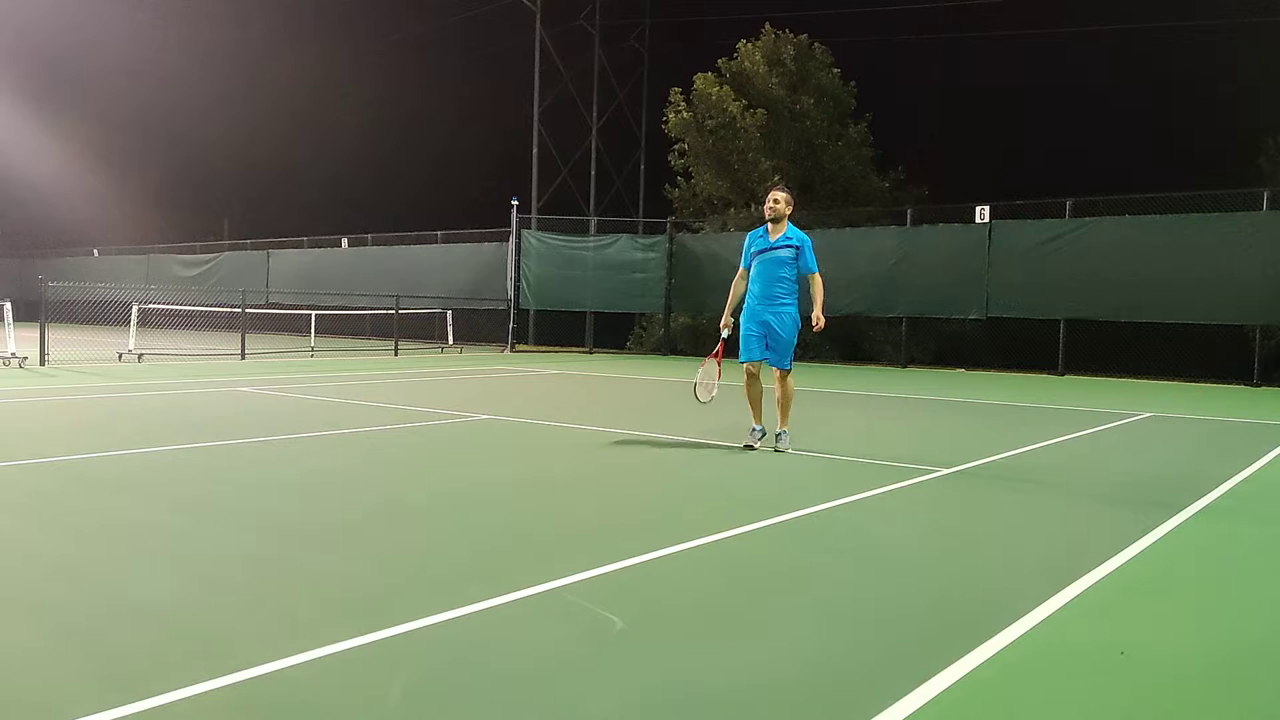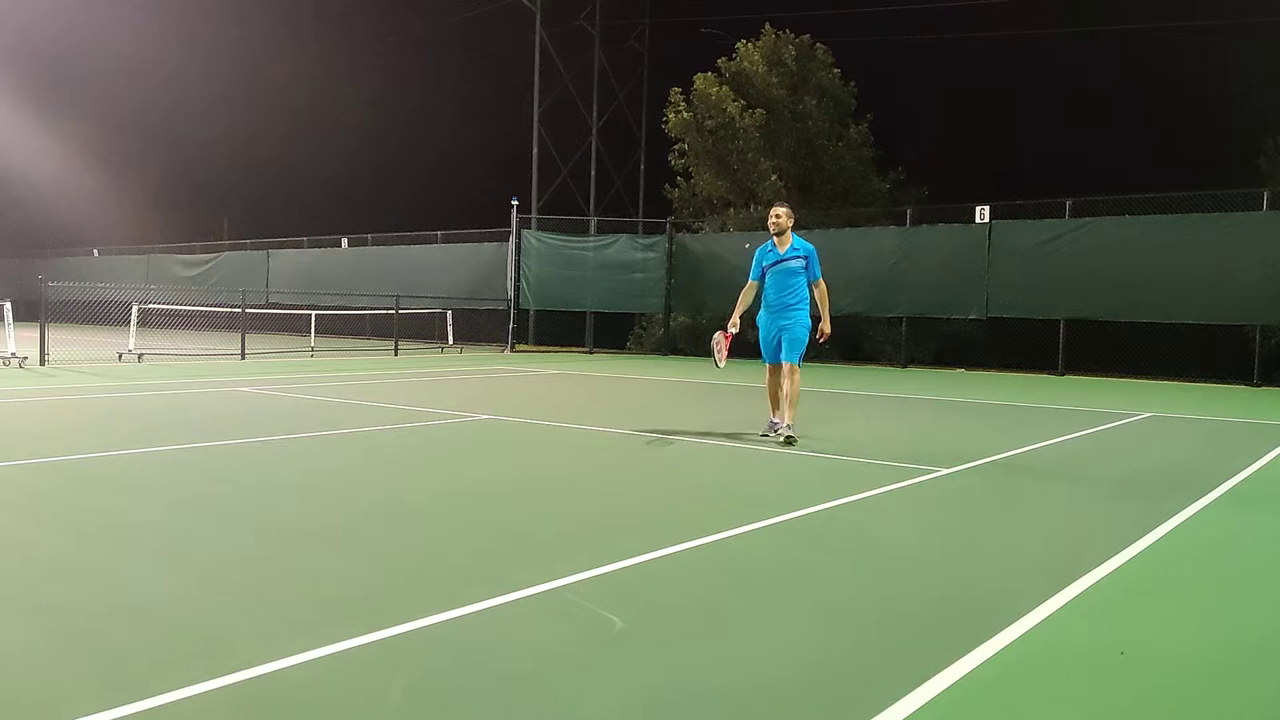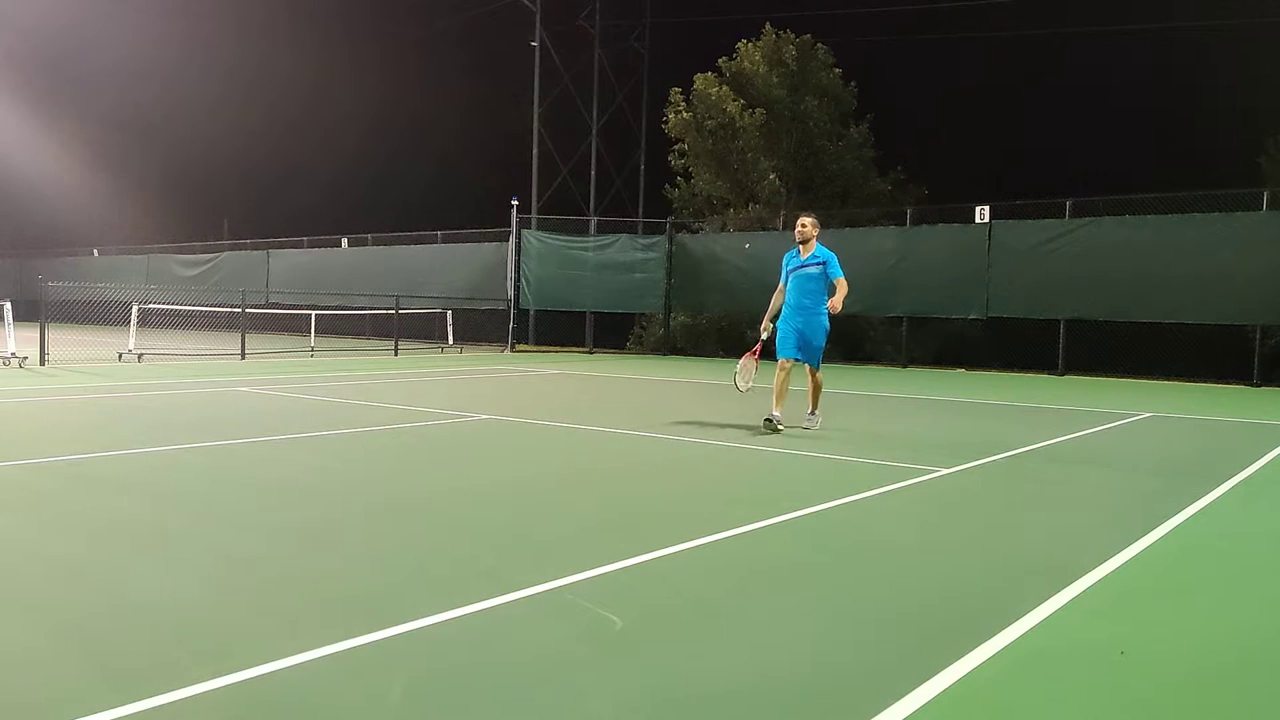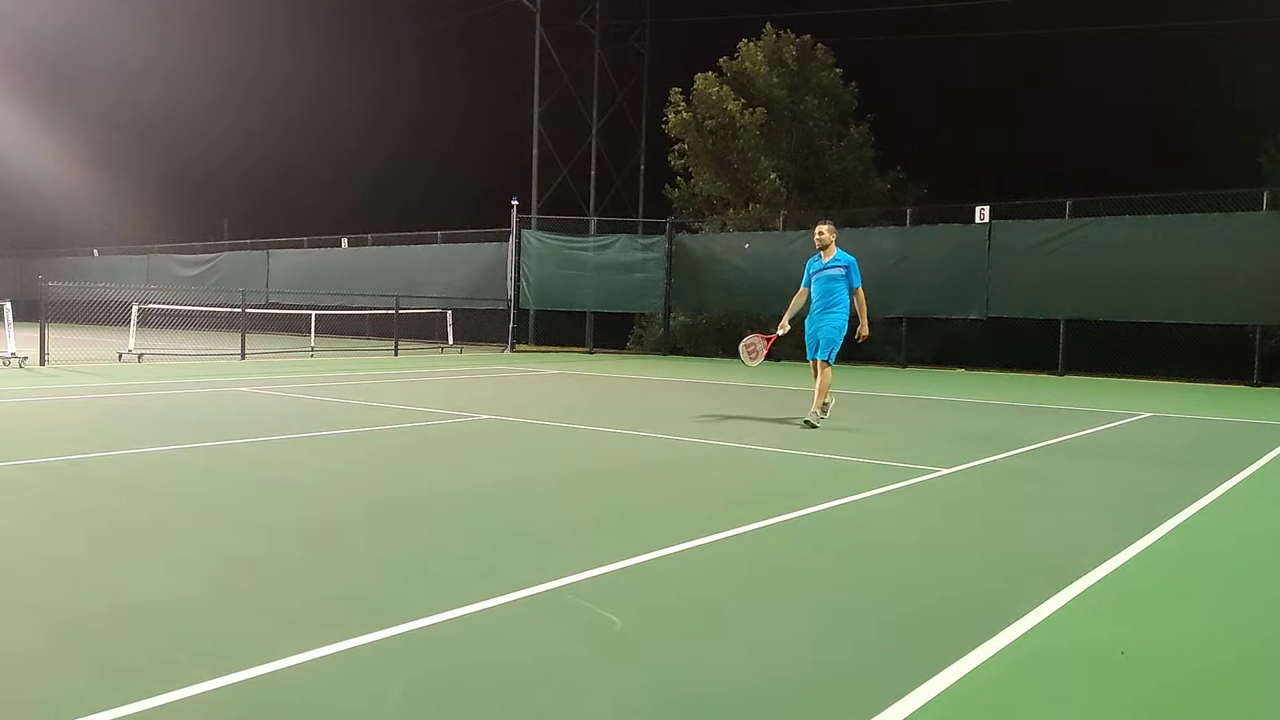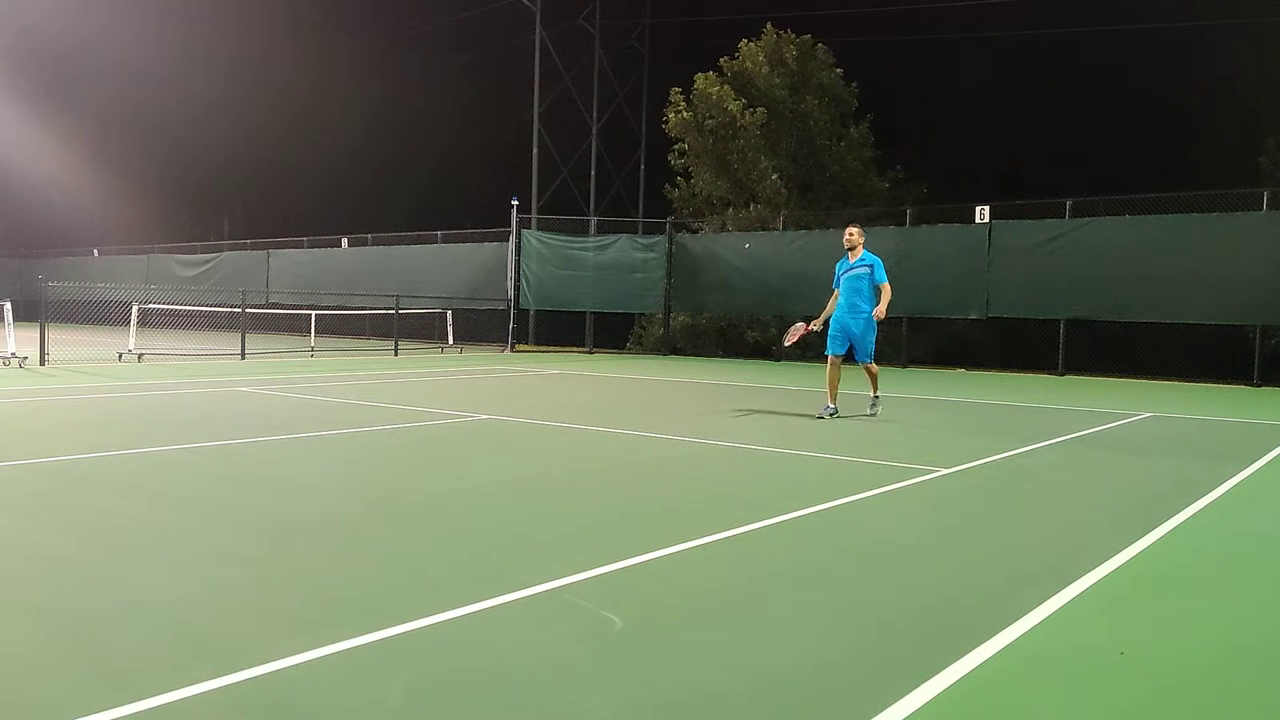
dt=0.4s
person 1, frame 1
left shoulder: (800, 240)
right shoulder: (752, 238)
left elbow: (814, 279)
right elbow: (741, 277)
left wrist: (817, 310)
right wrist: (727, 312)
left hip: (784, 316)
right hip: (753, 315)
left knee: (782, 372)
right knee: (751, 369)
left ankle: (782, 431)
right ankle: (757, 426)
person 1, frame 2
left shoulder: (807, 250)
right shoulder: (762, 252)
left elbow: (818, 285)
right elbow: (750, 288)
left wrist: (825, 319)
right wrist: (736, 315)
left hip: (797, 319)
right hip: (769, 319)
left knee: (790, 368)
right knee: (772, 369)
left ankle: (787, 425)
right ankle: (775, 420)
person 1, frame 3
left shoulder: (826, 257)
right shoulder: (788, 258)
left elbow: (842, 284)
right elbow: (781, 291)
left wrist: (837, 299)
right wrist: (767, 319)
left hip: (815, 322)
right hip: (788, 320)
left knee: (812, 369)
right knee: (783, 365)
left ankle: (813, 413)
right ankle: (776, 415)
person 1, frame 4
left shoulder: (847, 261)
right shoulder: (811, 263)
left elbow: (858, 294)
right elbow: (802, 294)
left wrist: (864, 323)
right wrist: (786, 318)
left hip: (835, 320)
right hip: (813, 320)
left knee: (824, 363)
right knee: (815, 364)
left ankle: (816, 412)
right ankle: (825, 400)
person 1, frame 5
left shoulder: (873, 261)
right shoulder: (841, 265)
left elbow: (886, 289)
left wrist: (882, 306)
right wrist: (821, 318)
left hip: (863, 320)
right hip: (840, 319)
left knee: (866, 363)
right knee: (833, 360)
left ankle: (875, 394)
right ankle: (831, 405)
